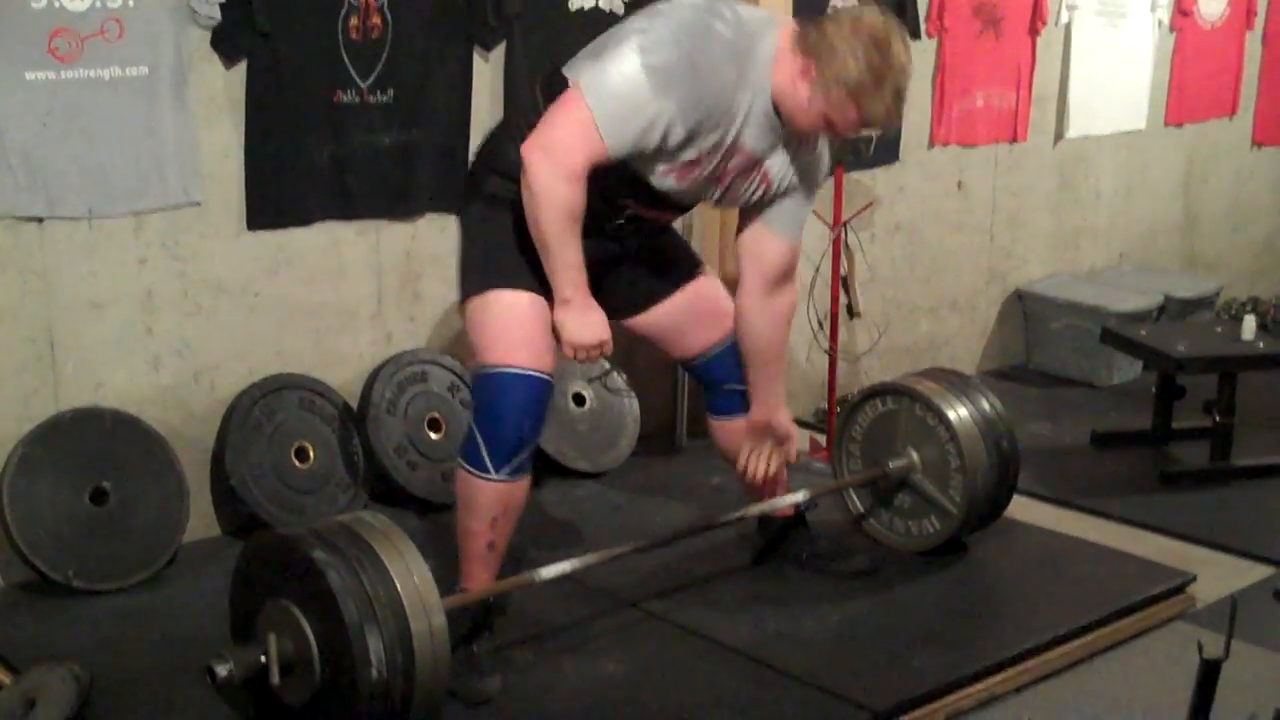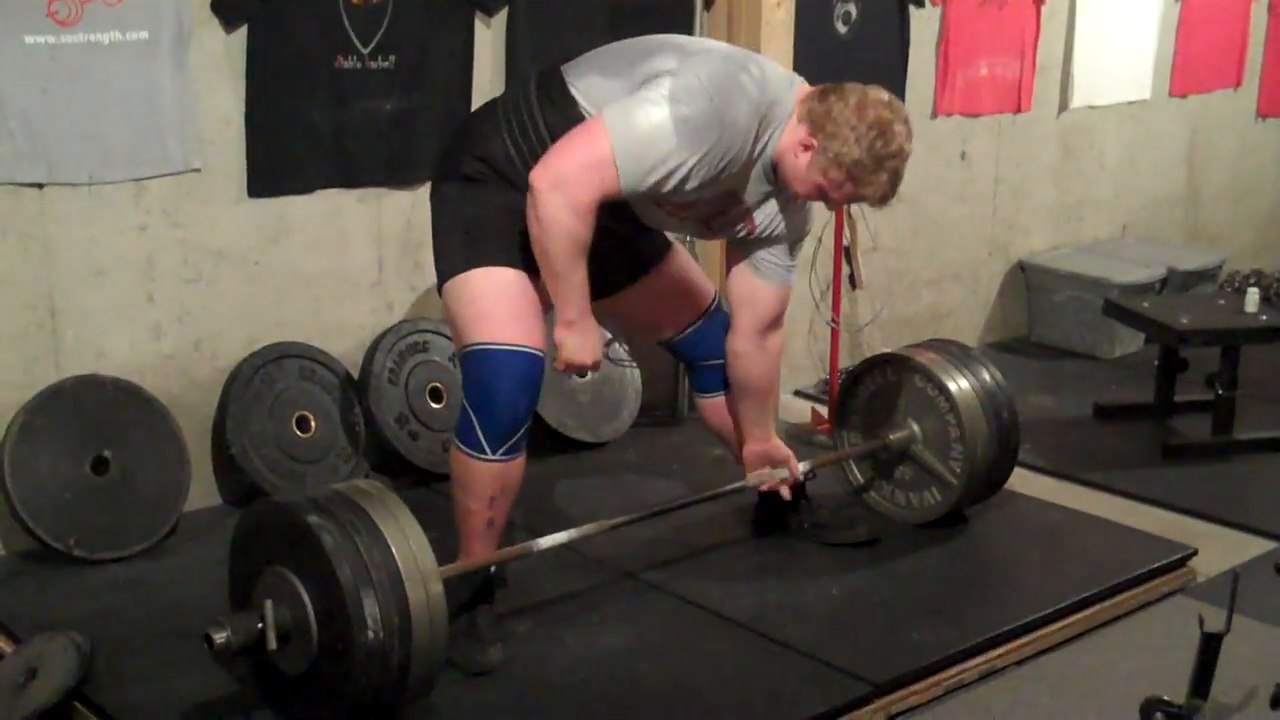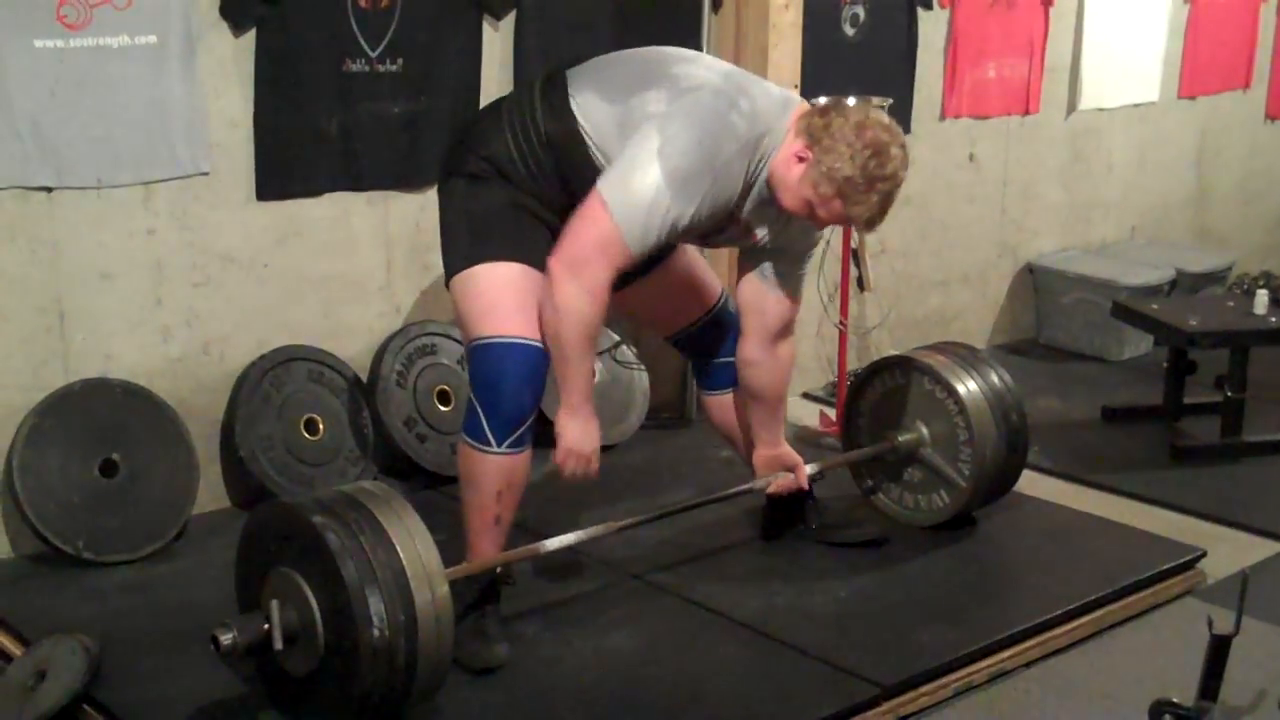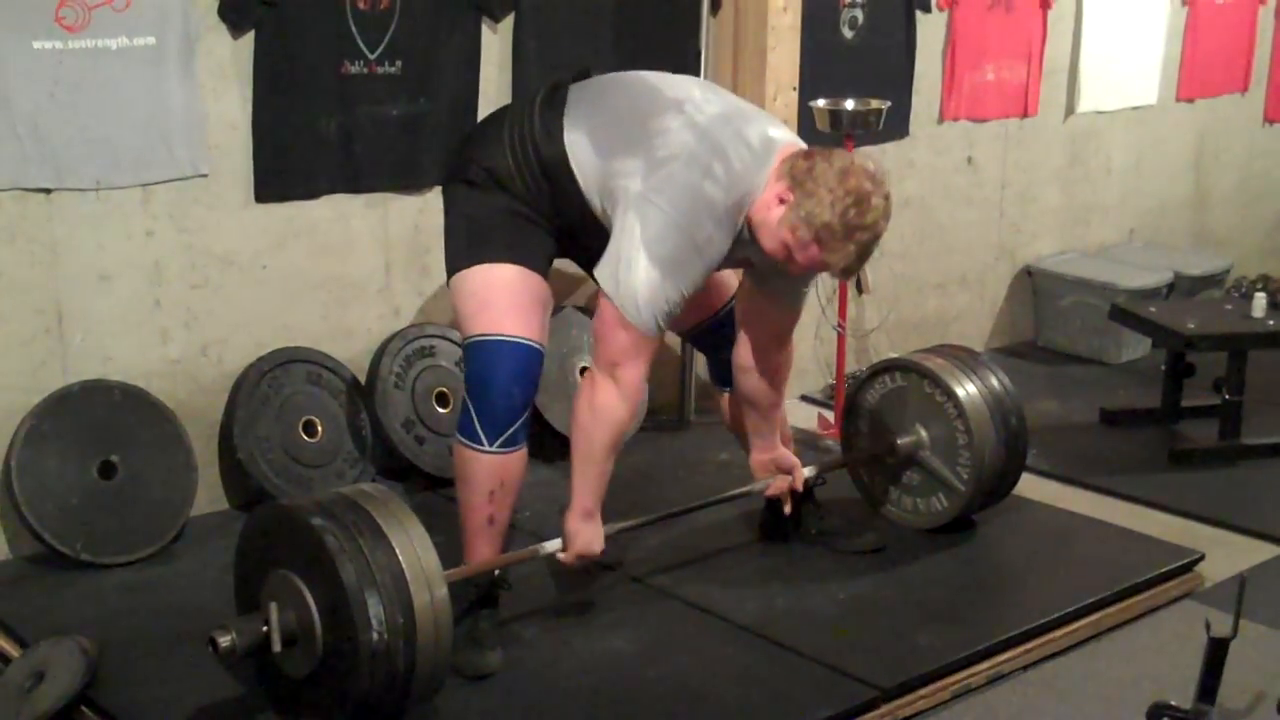
dt=0.3s
person 1, frame 1
left shoulder: (798, 150)
left elbow: (767, 286)
right elbow: (551, 154)
left wrist: (769, 411)
right wrist: (573, 301)
left hip: (629, 221)
right hip: (529, 199)
left knee: (734, 361)
right knee: (512, 401)
left ankle: (784, 533)
right ankle: (470, 615)
person 1, frame 2
left shoulder: (782, 202)
right shoulder: (720, 107)
left elbow: (754, 332)
right elbow: (559, 183)
left wrist: (759, 440)
right wrist: (575, 321)
left hip: (600, 204)
right hip: (500, 179)
left knee: (710, 335)
right knee: (505, 381)
left ankle: (781, 503)
right ankle: (471, 591)
person 1, frame 3
left shoulder: (797, 196)
right shoulder: (708, 143)
left elbow: (766, 339)
right elbow: (575, 270)
left wrist: (769, 445)
right wrist: (577, 412)
left hip: (612, 197)
right hip: (506, 176)
left knee: (719, 333)
right knee: (512, 374)
right ankle: (476, 590)
person 1, frame 4
left shoulder: (809, 207)
right shoulder: (689, 206)
left elbow: (763, 348)
right elbow: (616, 376)
left wrist: (766, 446)
right wrist: (585, 511)
left hip: (603, 183)
right hip: (508, 181)
left knee: (733, 330)
right knee: (505, 372)
left ankle: (789, 505)
right ankle: (475, 593)
